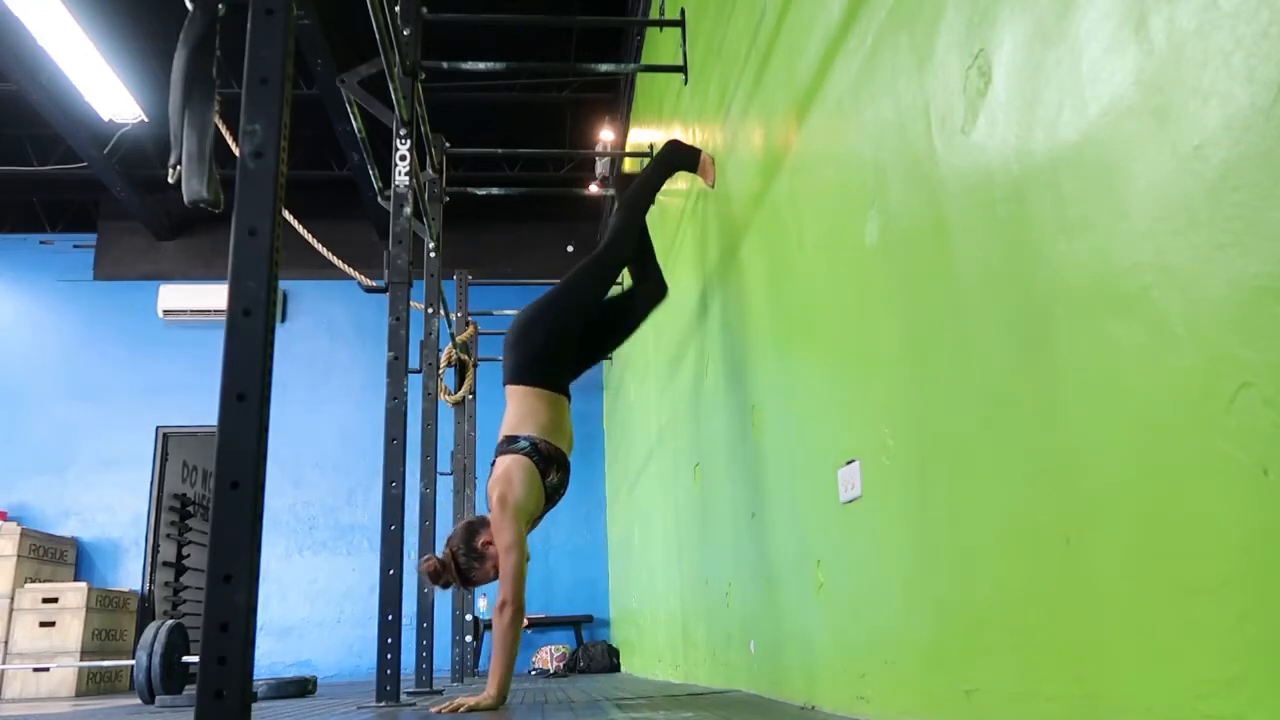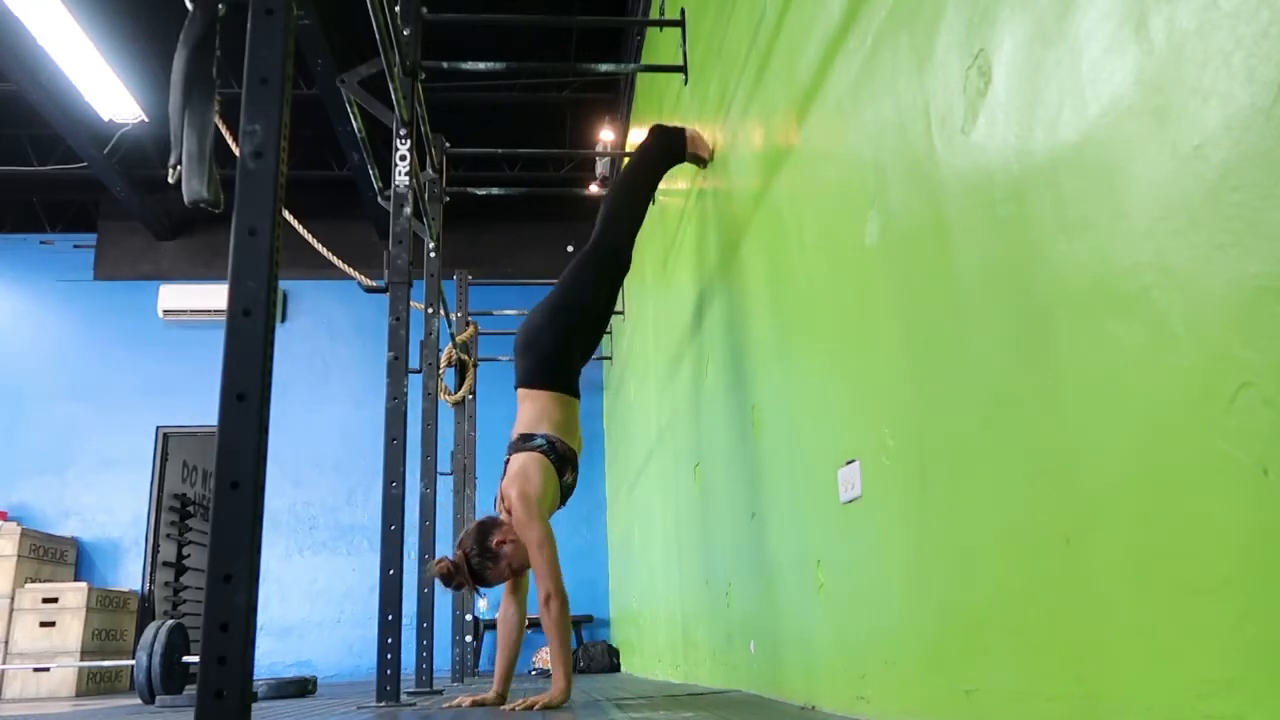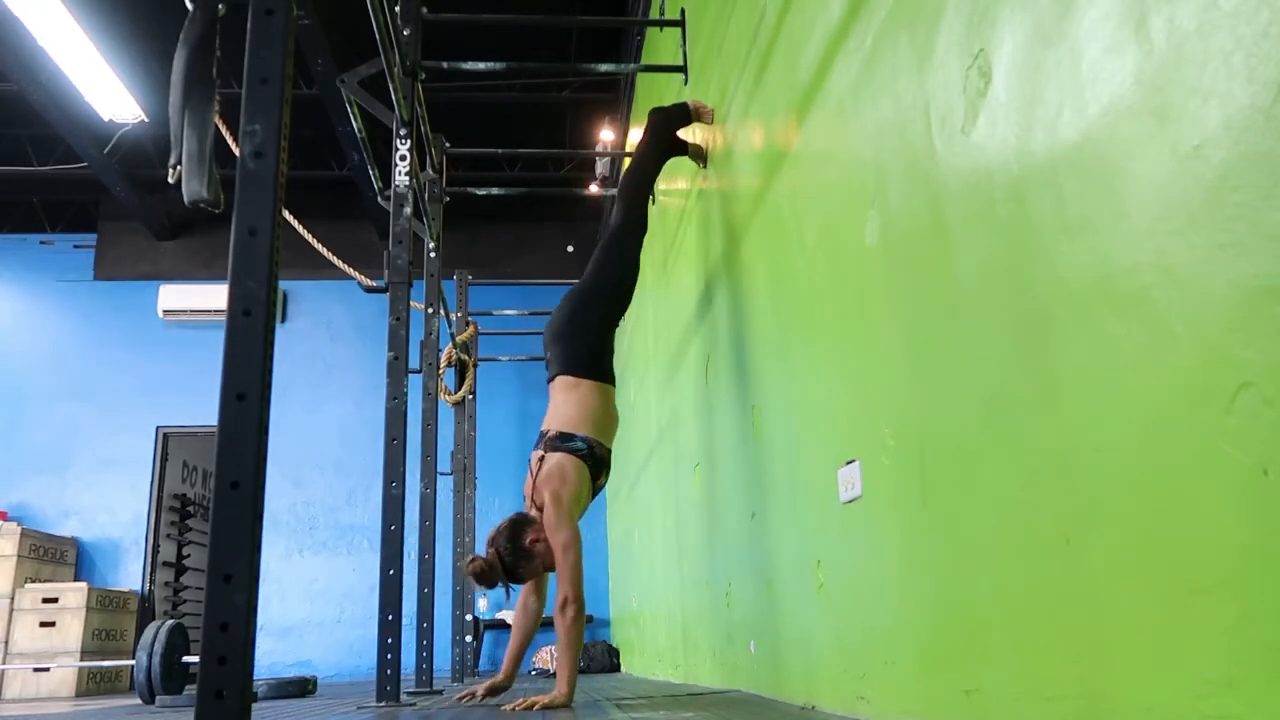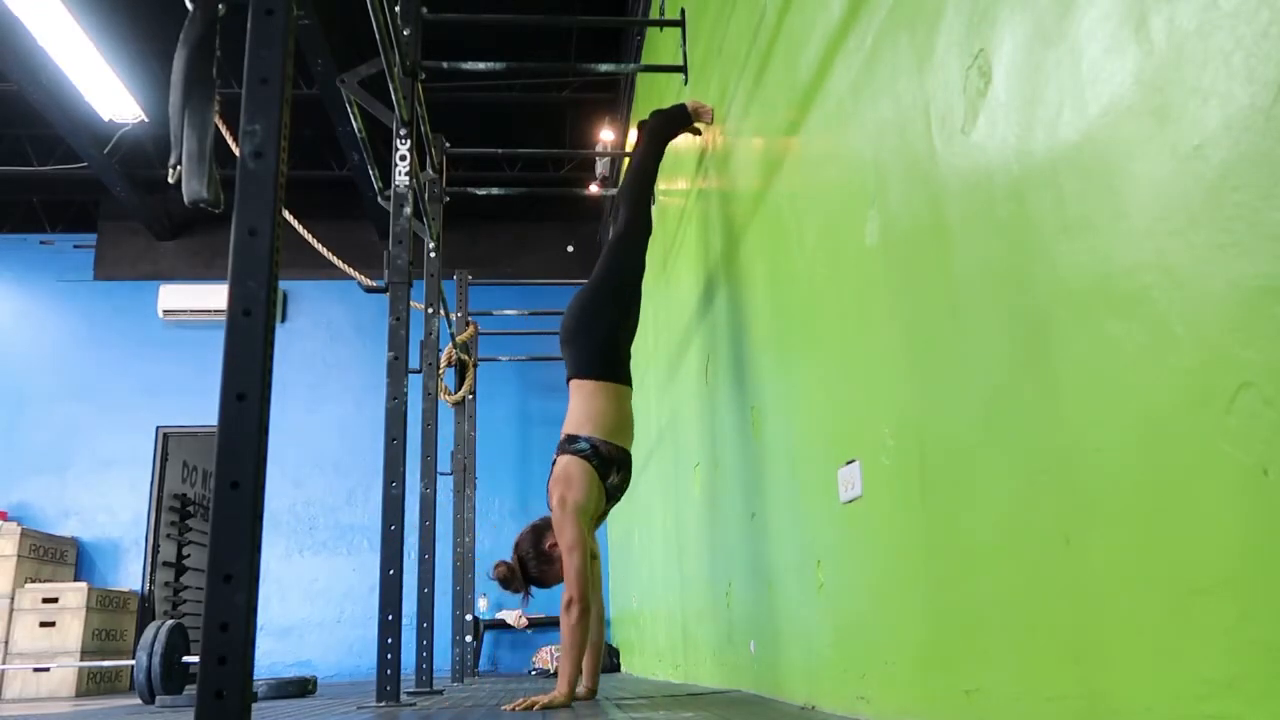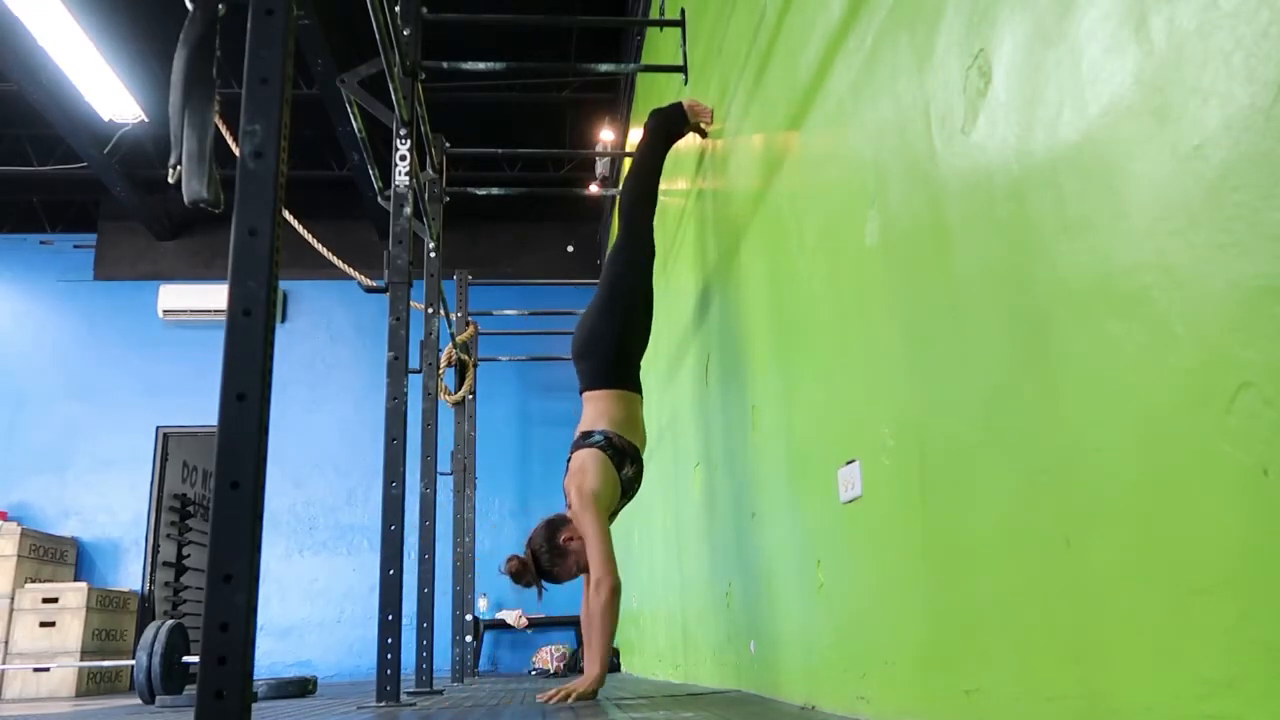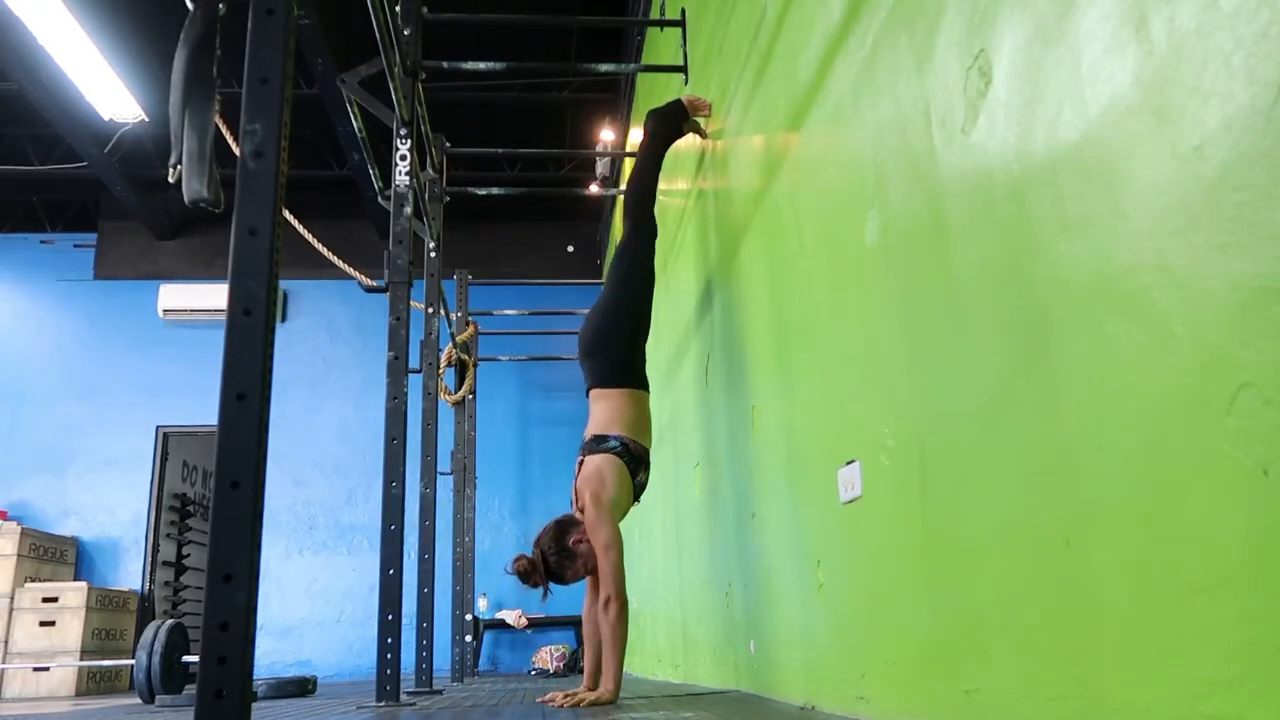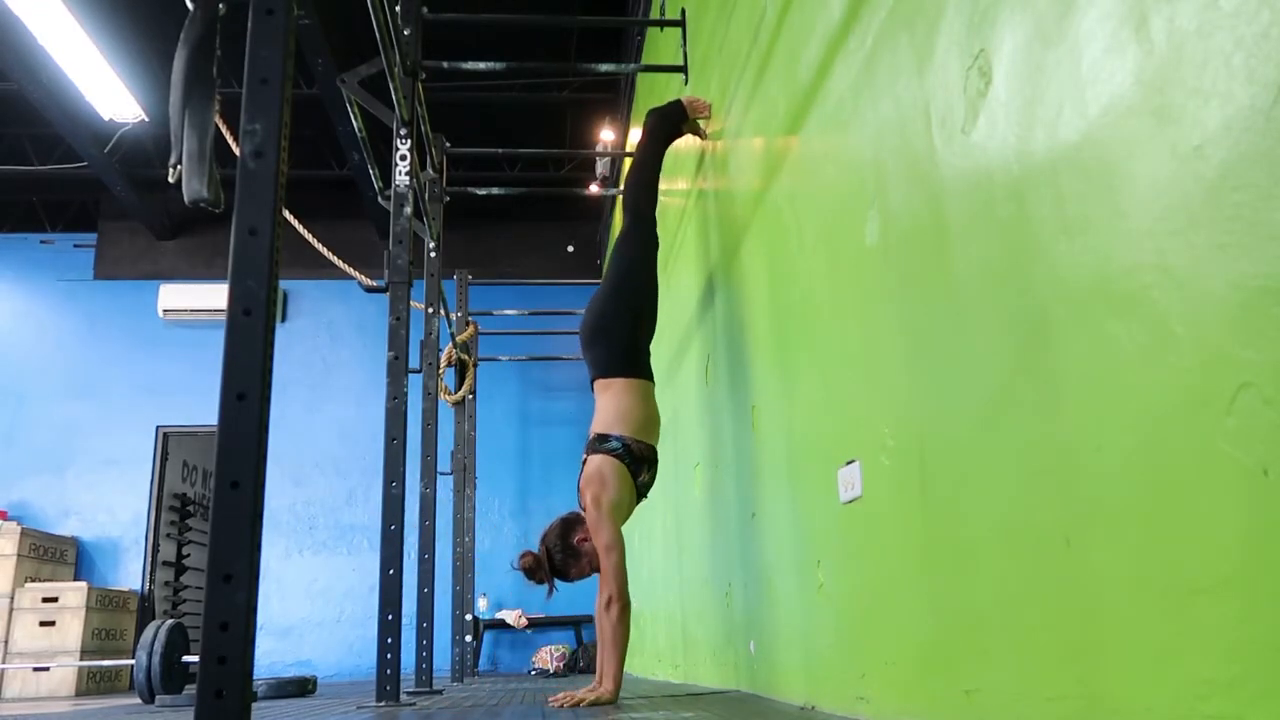
dt=0.4s
person 1, frame 1
left shoulder: (507, 505)
right shoulder: (507, 509)
left elbow: (511, 604)
right elbow: (508, 604)
left wrist: (493, 691)
right wrist: (496, 688)
left hip: (541, 347)
right hip: (544, 359)
left knee: (616, 246)
left ankle: (677, 159)
person 1, frame 2
left shoulder: (520, 504)
right shoulder: (511, 512)
left elbow: (551, 597)
right elbow: (516, 603)
left wrist: (561, 689)
right wrist: (498, 691)
left hip: (550, 346)
right hip: (551, 354)
left knee: (608, 240)
right knee: (609, 250)
left ankle: (667, 146)
person 1, frame 3
left shoulder: (553, 498)
right shoulder: (542, 502)
left elbow: (570, 601)
right elbow: (536, 597)
left wrist: (563, 691)
right wrist: (504, 674)
left hip: (580, 339)
right hip: (575, 344)
left knee: (626, 226)
right knee: (623, 230)
left ankle: (669, 128)
person 1, frame 4
left shoulder: (571, 503)
right shoulder: (571, 506)
left elbow: (577, 602)
right elbow: (585, 600)
left wrist: (567, 688)
right wrist: (585, 682)
left hip: (596, 343)
right hip: (594, 350)
left knee: (630, 231)
right knee: (629, 235)
left ankle: (666, 125)
person 1, frame 5
left shoulder: (585, 498)
right shoulder: (584, 503)
left elbow: (604, 584)
right elbow: (596, 588)
left wrist: (592, 674)
right wrist: (588, 676)
left hip: (609, 359)
right hip: (607, 363)
left knee: (633, 235)
right knee: (633, 242)
left ankle: (668, 127)
person 1, frame 6
left shoulder: (595, 502)
right shoulder: (590, 504)
left elbow: (610, 599)
right elbow: (599, 599)
left wrist: (606, 687)
right wrist: (593, 682)
left hip: (615, 356)
right hip: (611, 360)
left knee: (637, 234)
right knee: (636, 237)
left ankle: (666, 127)
person 1, frame 7
left shoulder: (599, 499)
right shoulder: (597, 502)
left elbow: (614, 598)
left wrist: (609, 685)
right wrist: (602, 682)
left hip: (619, 347)
right hip: (616, 351)
left knee: (638, 227)
right knee: (638, 232)
left ankle: (668, 125)
